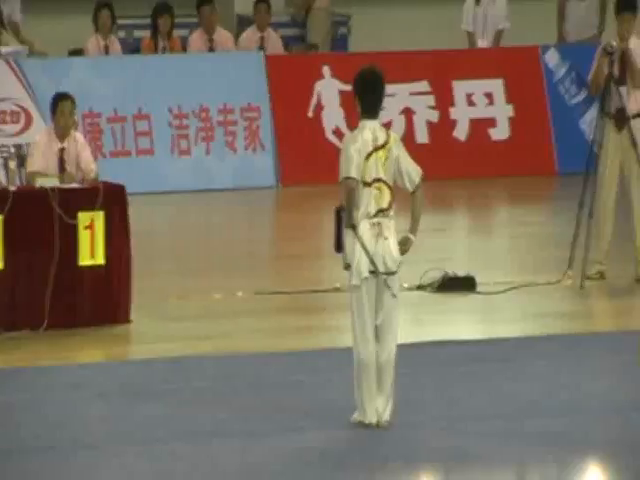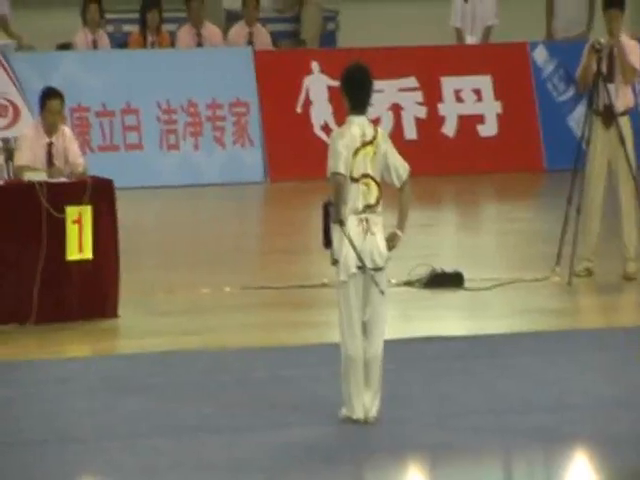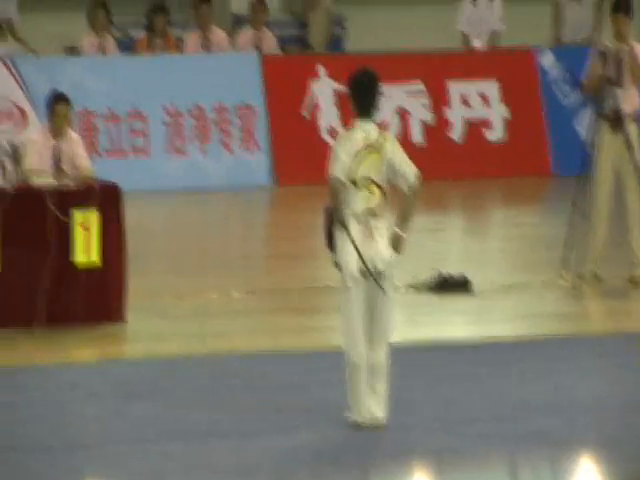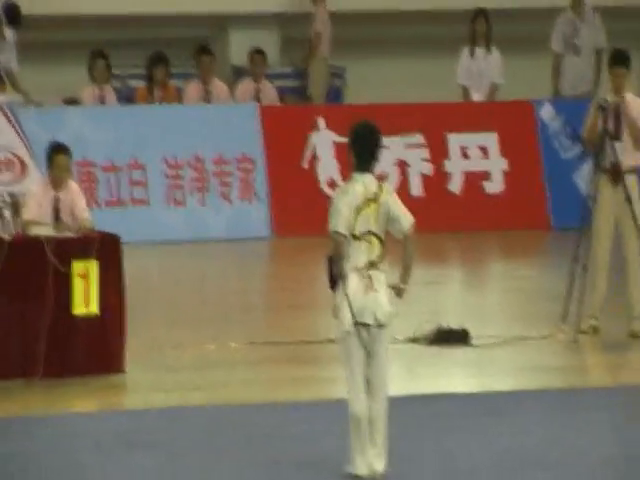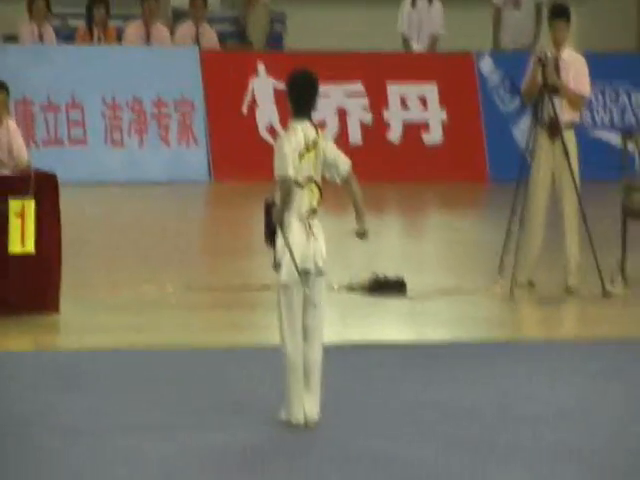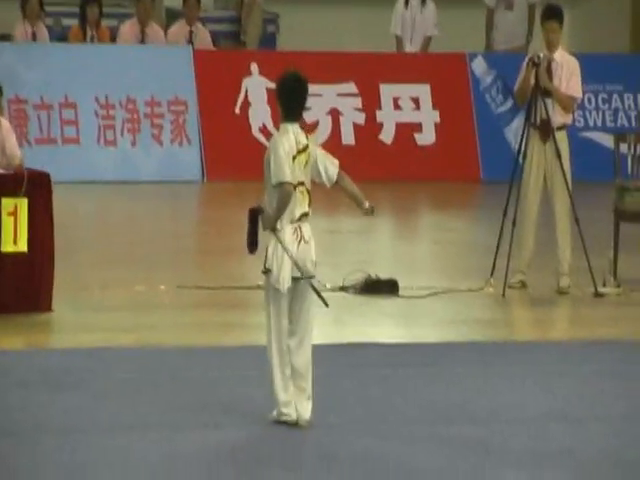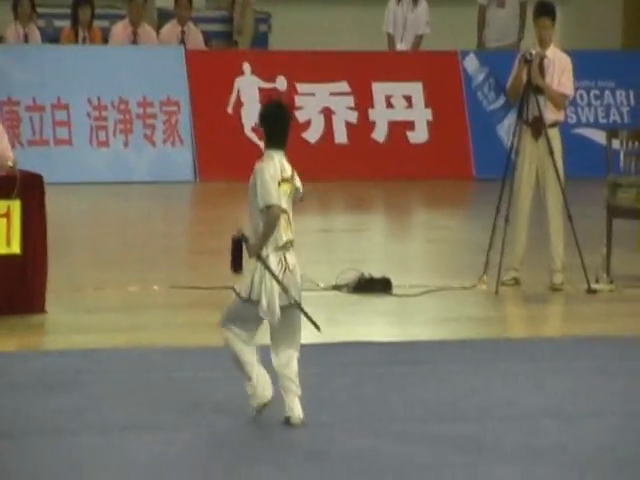
dt=0.3s
person 1, frame 1
left shoulder: (353, 140)
right shoulder: (392, 140)
left elbow: (350, 185)
right elbow: (417, 185)
left wrist: (349, 219)
right wrist: (412, 234)
left hip: (362, 240)
right hip: (388, 238)
left knee: (365, 332)
right knee: (387, 332)
left ankle: (368, 410)
right ankle: (384, 409)
person 1, frame 2
left shoulder: (341, 135)
right shoulder: (380, 136)
left elbow: (338, 180)
right elbow: (404, 181)
left wrist: (338, 215)
right wrist: (399, 230)
left hip: (350, 235)
right hip: (376, 234)
left knee: (352, 328)
right knee: (374, 327)
left ankle: (355, 406)
right ankle: (371, 404)
person 1, frame 3
left shoulder: (345, 141)
right shoulder: (387, 141)
left elbow: (336, 184)
right elbow: (413, 185)
left wrist: (340, 219)
right wrist: (399, 231)
left hip: (353, 239)
right hip: (381, 238)
left knee: (357, 331)
right knee: (379, 331)
left ankle: (362, 409)
right ankle: (379, 408)
person 1, frame 4
left shoulder: (344, 193)
right shoulder: (385, 192)
left elbow: (338, 239)
right elbow: (408, 232)
left wrist: (338, 271)
right wrist: (404, 279)
left hip: (352, 290)
right hip: (378, 290)
left knee: (357, 383)
right knee: (377, 382)
person 1, frame 5
left shoulder: (287, 139)
right shoulder: (320, 140)
left elbow: (287, 183)
right elbow: (348, 176)
left wrist: (279, 216)
right wrist: (361, 220)
left hip: (292, 238)
right hip: (314, 236)
left knee: (293, 330)
right knee: (312, 329)
left ankle: (297, 409)
right ankle: (310, 407)
person 1, frame 6
left shoulder: (278, 142)
right shoulder: (307, 143)
left elbow: (286, 187)
right elbow: (337, 174)
left wrist: (272, 218)
right wrist: (362, 202)
left hip: (283, 244)
right hip: (304, 241)
left knee: (279, 333)
right knee: (300, 334)
left ankle: (288, 406)
right ankle: (302, 407)
person 1, frame 7
left shoulder: (264, 168)
right shoulder: (286, 168)
left elbow: (275, 211)
left wrist: (258, 245)
left hip: (268, 269)
right hip: (288, 267)
left knee: (233, 326)
right knee: (286, 346)
left ankle: (260, 389)
right ankle: (293, 409)
person 2, frame 1
right shoulder: (605, 49)
right elbow: (594, 89)
right wrist: (602, 60)
right hip: (611, 124)
right knee: (605, 191)
right ankle: (599, 261)
person 2, frame 2
right shoulder: (594, 47)
right elbow: (582, 85)
right wrist: (590, 58)
right hip: (599, 121)
right knee: (593, 189)
right ankle: (587, 257)
person 2, frame 3
right shoulder: (602, 51)
right elbow: (590, 90)
right wrist: (598, 64)
right hip: (607, 126)
right knee: (600, 191)
right ankle: (593, 261)
person 2, frame 4
right shoulder: (601, 105)
right elbow: (589, 143)
right wrist: (596, 118)
right hip: (605, 179)
right knee: (599, 246)
right ankle: (592, 314)
person 2, frame 5
left shoulder: (576, 62)
right shoulder: (540, 60)
left elbow: (579, 103)
right elbow: (528, 97)
left wrist: (559, 82)
right wrist: (536, 74)
left hip: (565, 134)
right hip: (544, 134)
left knee: (569, 200)
right knee: (536, 199)
left ankle: (572, 271)
right ankle: (528, 268)
person 2, frame 6
left shoulder: (570, 64)
right shoulder: (532, 60)
left elbow: (570, 105)
right elbow: (520, 99)
left wrist: (549, 84)
right wrist: (528, 75)
left hip: (558, 136)
right hip: (535, 135)
left knee: (562, 204)
right knee: (528, 202)
left ankle: (564, 273)
right ankle: (521, 269)
person 2, frame 7
left shoulder: (563, 60)
right shoulder: (524, 57)
left elbow: (562, 102)
right elbow: (512, 96)
left wrist: (541, 81)
right wrist: (520, 72)
left hip: (550, 133)
right hip: (527, 132)
left knee: (554, 201)
right knee: (521, 198)
left ankle: (557, 269)
right ankle: (514, 266)
